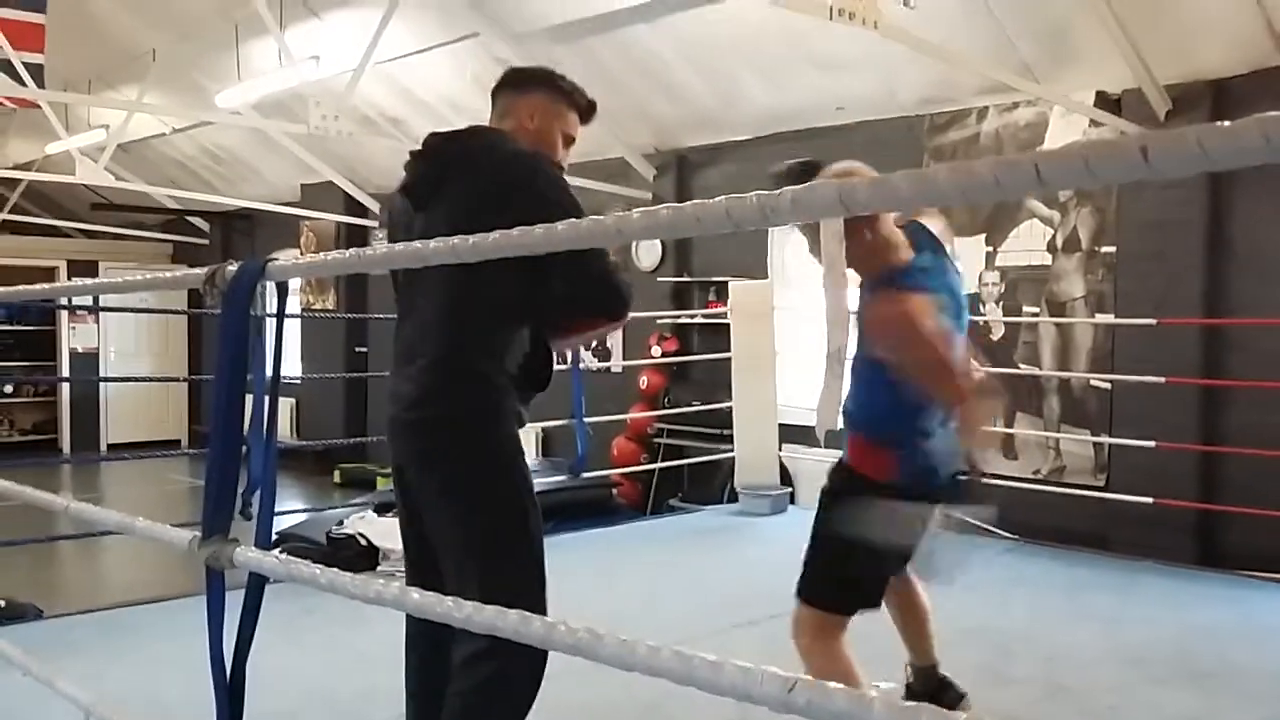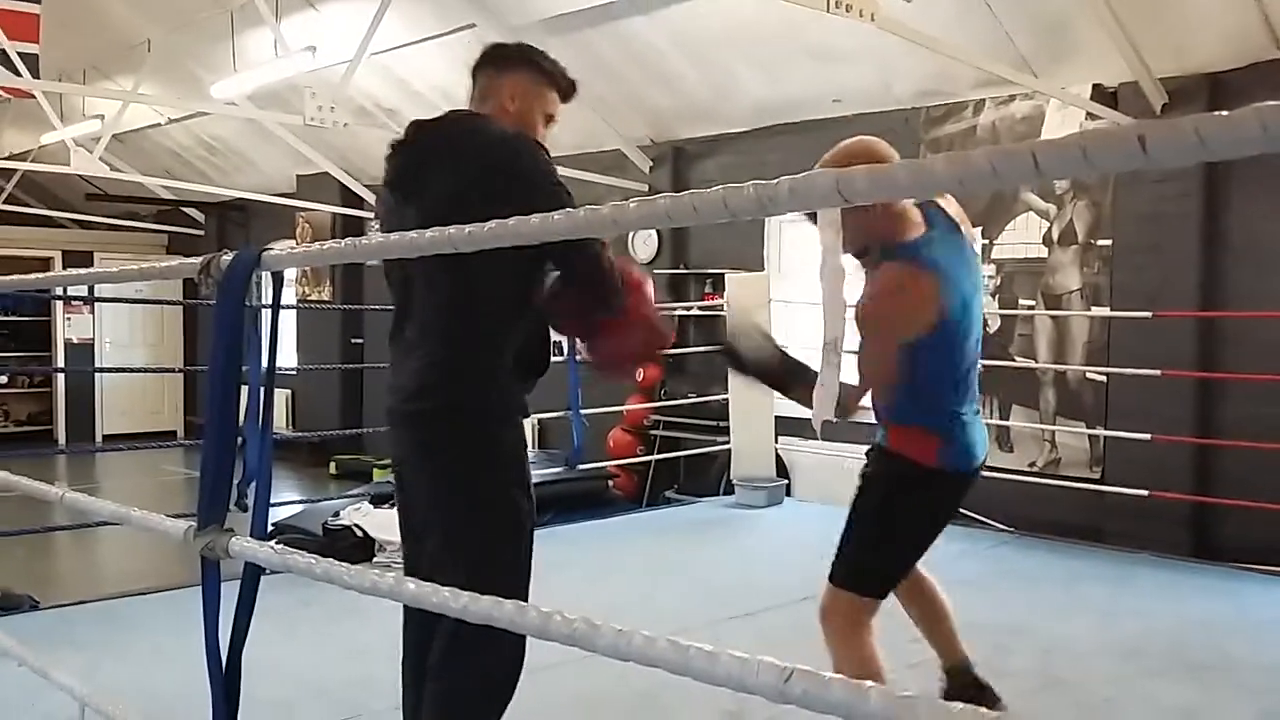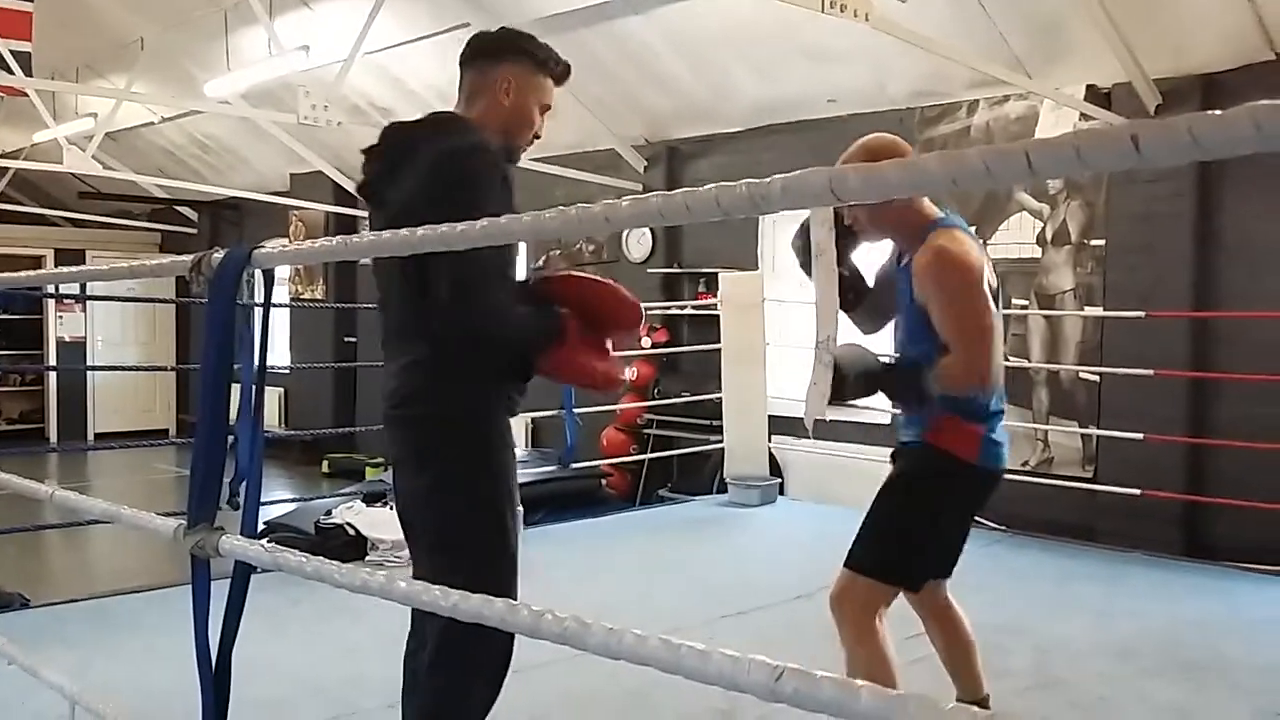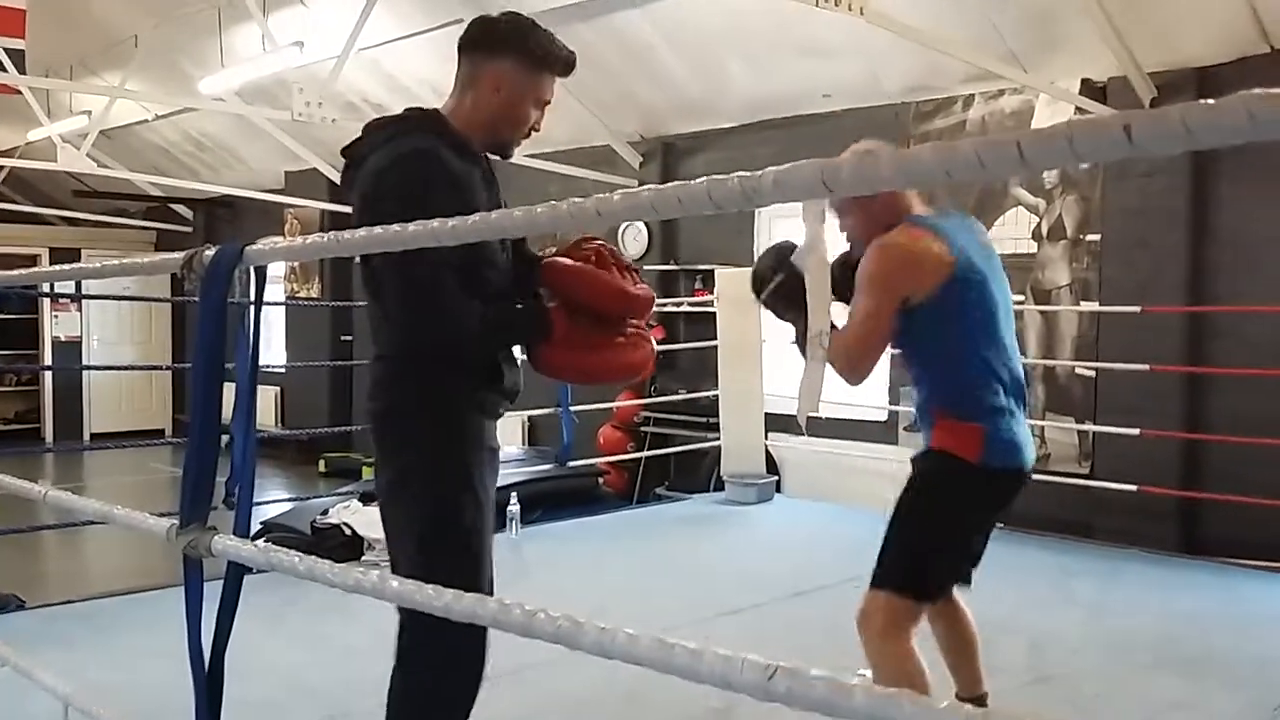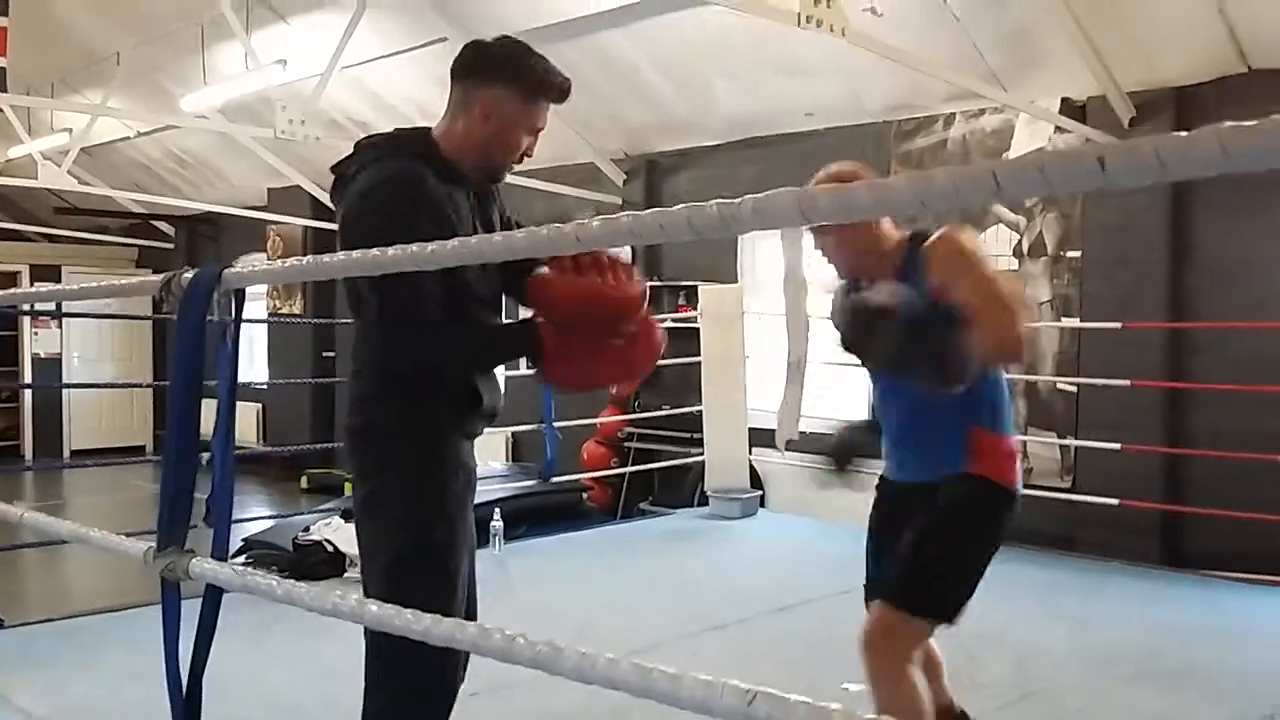
dt=0.2s
person 1, frame 1
left shoulder: (415, 189)
right shoulder: (522, 175)
right elbow: (602, 295)
left wrist: (540, 319)
right wrist: (567, 318)
left hip: (415, 417)
right hip: (469, 423)
left knee: (440, 619)
right knee: (506, 635)
person 1, frame 2
left shoulder: (407, 176)
right shoulder: (506, 156)
right elbow: (591, 271)
right wrist: (622, 304)
left hip: (415, 409)
right hip: (469, 413)
left knee: (436, 611)
right knee: (485, 624)
person 1, frame 3
left shoulder: (411, 167)
right shoulder: (468, 167)
right elbow: (477, 315)
left wrist: (545, 300)
right wrist: (556, 329)
left hip: (427, 413)
right hip: (458, 418)
left knee: (445, 612)
right knee: (474, 625)
person 1, frame 4
left shoulder: (469, 166)
right shoulder: (412, 171)
left elbow: (507, 269)
right elbow: (432, 320)
right wrist: (543, 323)
left hip: (461, 416)
right hip: (430, 420)
left knee: (454, 612)
right knee: (449, 624)
person 1, frame 5
left shoulder: (471, 188)
right shoulder: (398, 196)
left elbow: (517, 272)
right elbow: (415, 343)
left wrist: (571, 286)
right wrist: (534, 339)
left hip: (439, 437)
right hip: (408, 444)
right knee: (420, 641)
person 2, frame 1
left shoulder: (893, 311)
right shoulder: (919, 232)
left elbow: (970, 397)
left hip: (881, 469)
right hip: (923, 463)
left knee: (814, 628)
right knee: (887, 567)
right ankle: (930, 682)
person 2, frame 2
left shoulder: (894, 285)
right shoulder: (944, 213)
left elbow: (852, 397)
left wrist: (771, 366)
right wrist: (866, 247)
left hip: (921, 453)
right hip: (955, 444)
left knee: (842, 611)
right knee: (896, 568)
right ankle: (966, 688)
person 2, frame 3
left shoulder: (939, 258)
right shoulder: (927, 240)
left elbow: (980, 368)
left wrist: (883, 376)
left hip: (951, 448)
right hip: (957, 445)
left knee: (853, 601)
right knee: (924, 587)
right ankle: (978, 709)
person 2, frame 4
left shoulder: (896, 250)
right shoulder: (960, 227)
left elbow: (853, 364)
left wrist: (800, 306)
left hip: (969, 450)
right hip: (993, 445)
left knee: (882, 619)
right knee: (930, 586)
right ankle: (973, 705)
person 2, frame 5
left shoulder: (944, 254)
right shoulder: (854, 297)
left elbow: (1010, 340)
left wrist: (922, 341)
left hip: (972, 477)
right hip: (905, 480)
left knee: (884, 640)
right knee: (896, 633)
person 3, frame 1
left shoulder: (1090, 215)
right shoulder: (1058, 219)
left hip: (1077, 304)
right hip: (1050, 304)
left knee: (1079, 384)
right knee: (1048, 381)
left ankle: (1100, 450)
right ankle: (1053, 454)
person 3, frame 2
left shoulder: (1085, 208)
right shoulder: (1053, 213)
left hip: (1073, 298)
right hip: (1045, 297)
left knee: (1074, 377)
right knee: (1044, 374)
left ankle: (1095, 443)
right ankle: (1049, 447)
person 3, frame 3
left shoulder: (1079, 208)
right shoulder: (1047, 213)
left hip: (1067, 297)
right hip: (1039, 296)
left knee: (1068, 376)
right knee: (1037, 373)
left ankle: (1089, 442)
right ankle: (1041, 446)
person 3, frame 4
left shoulder: (1073, 203)
right shoulder: (1042, 206)
right elbow: (1014, 189)
left hip: (1062, 293)
right hip: (1035, 293)
left knee: (1063, 371)
right knee: (1034, 369)
left ankle: (1085, 438)
right ankle: (1038, 441)
person 3, frame 5
left shoulder: (1054, 219)
right shoulder: (1024, 225)
left hip: (1045, 310)
left knee: (1045, 388)
right knee: (1016, 385)
left ankle: (1067, 455)
right ankle: (1020, 456)
